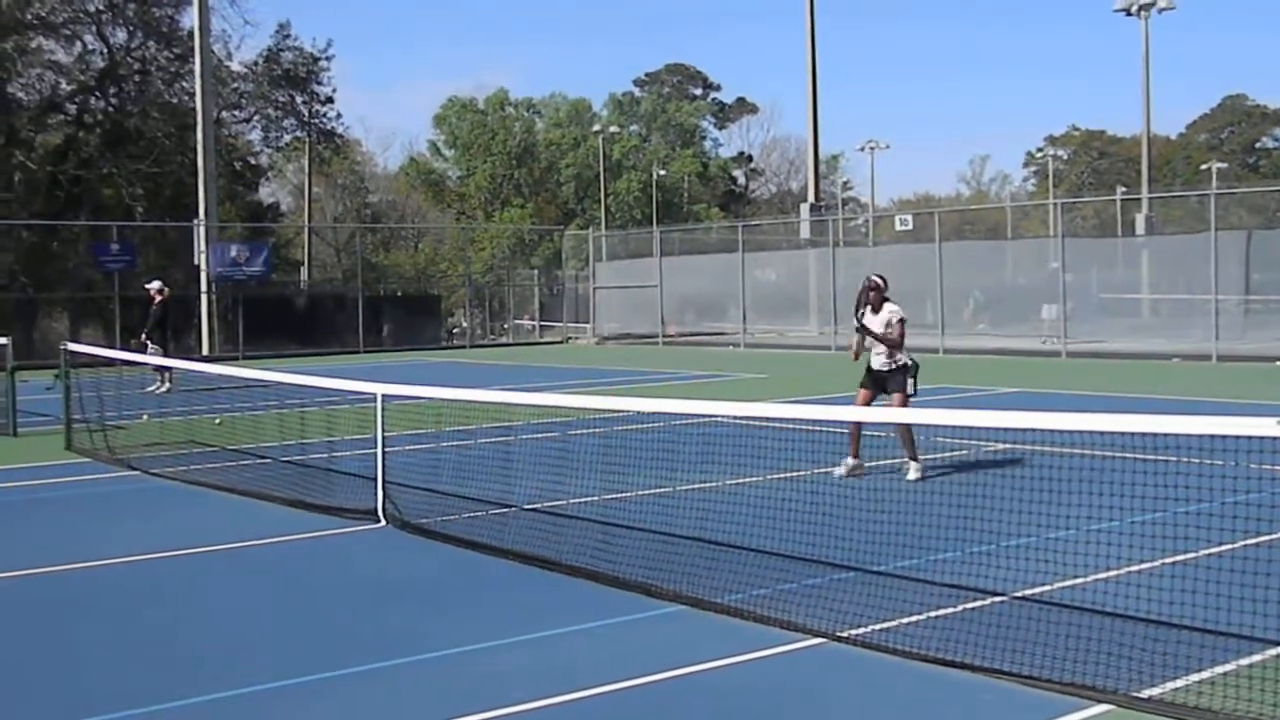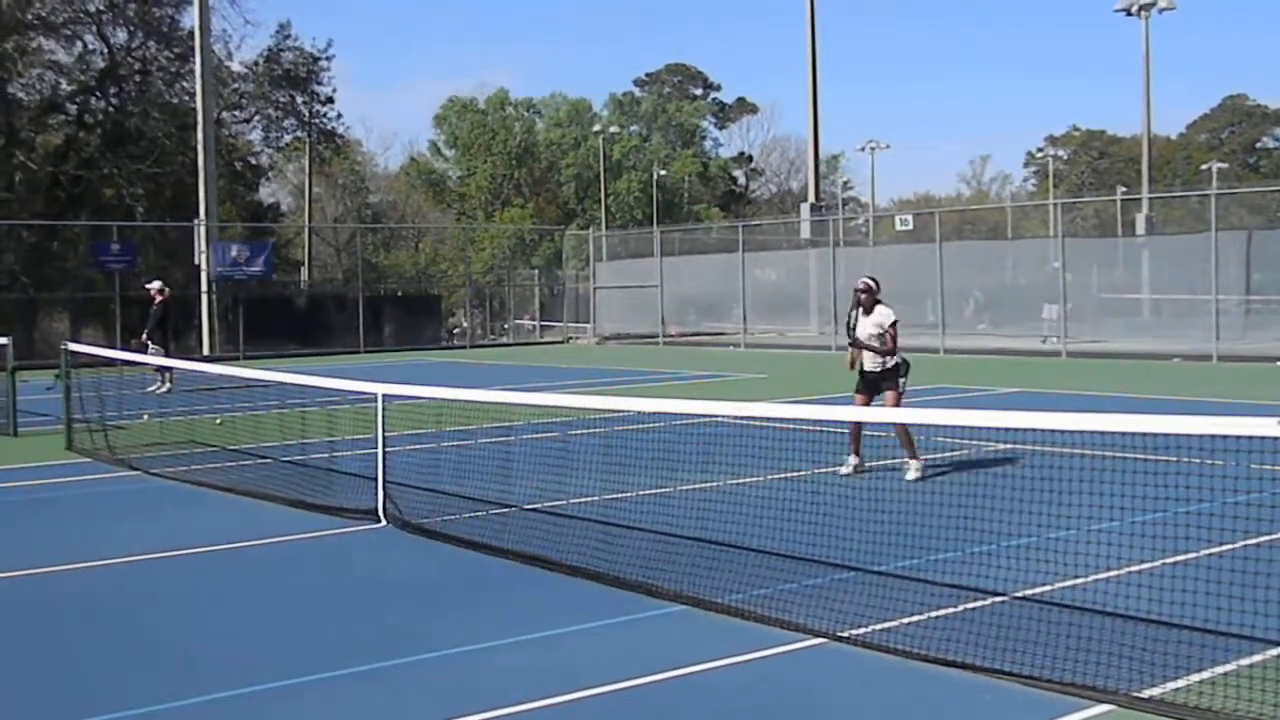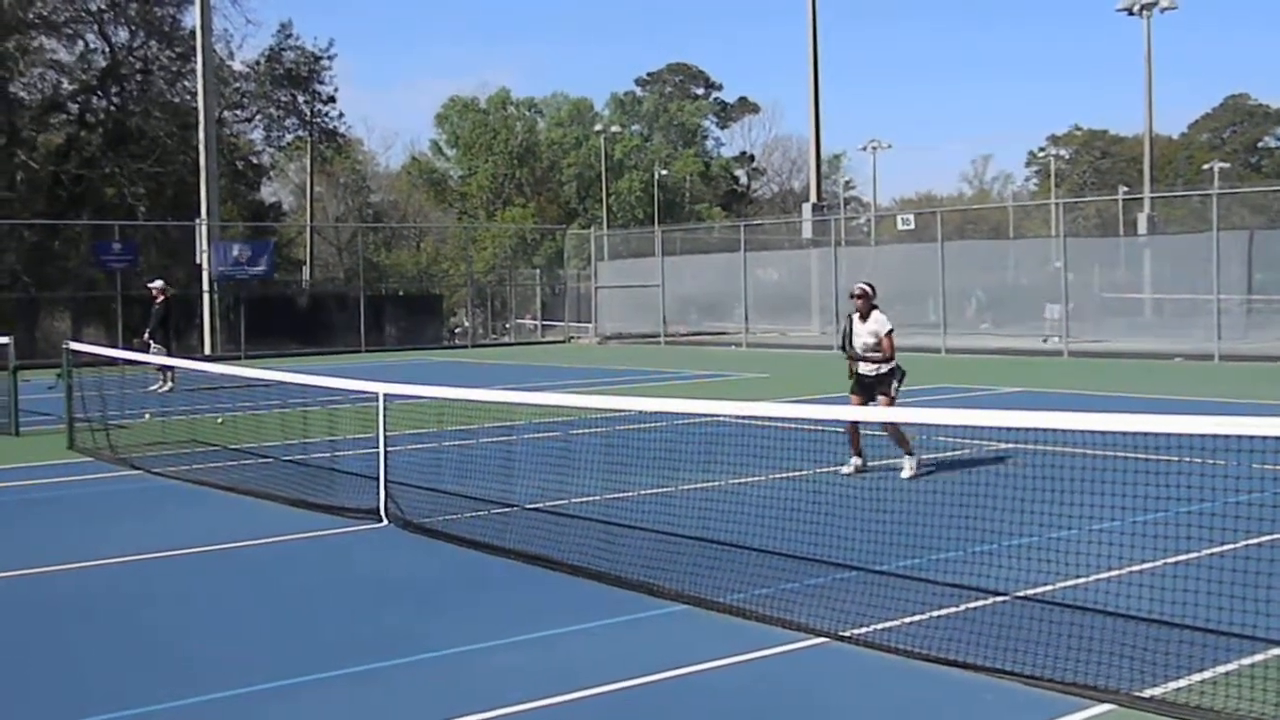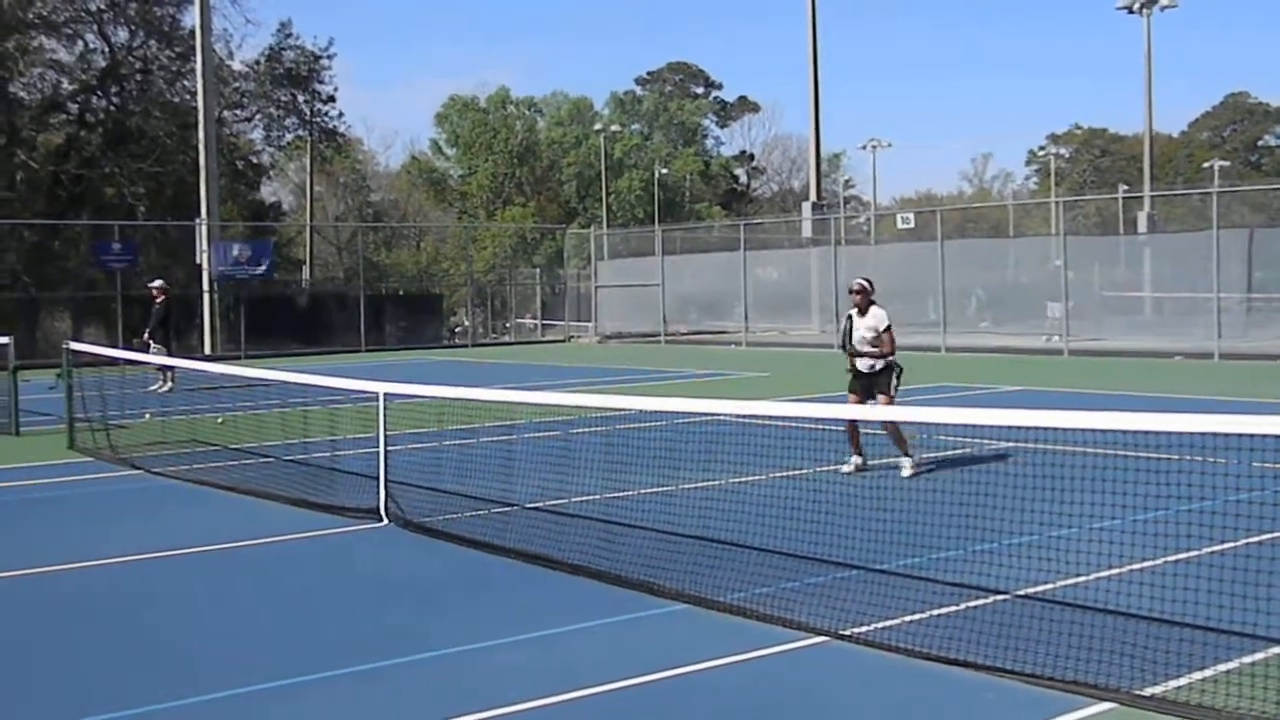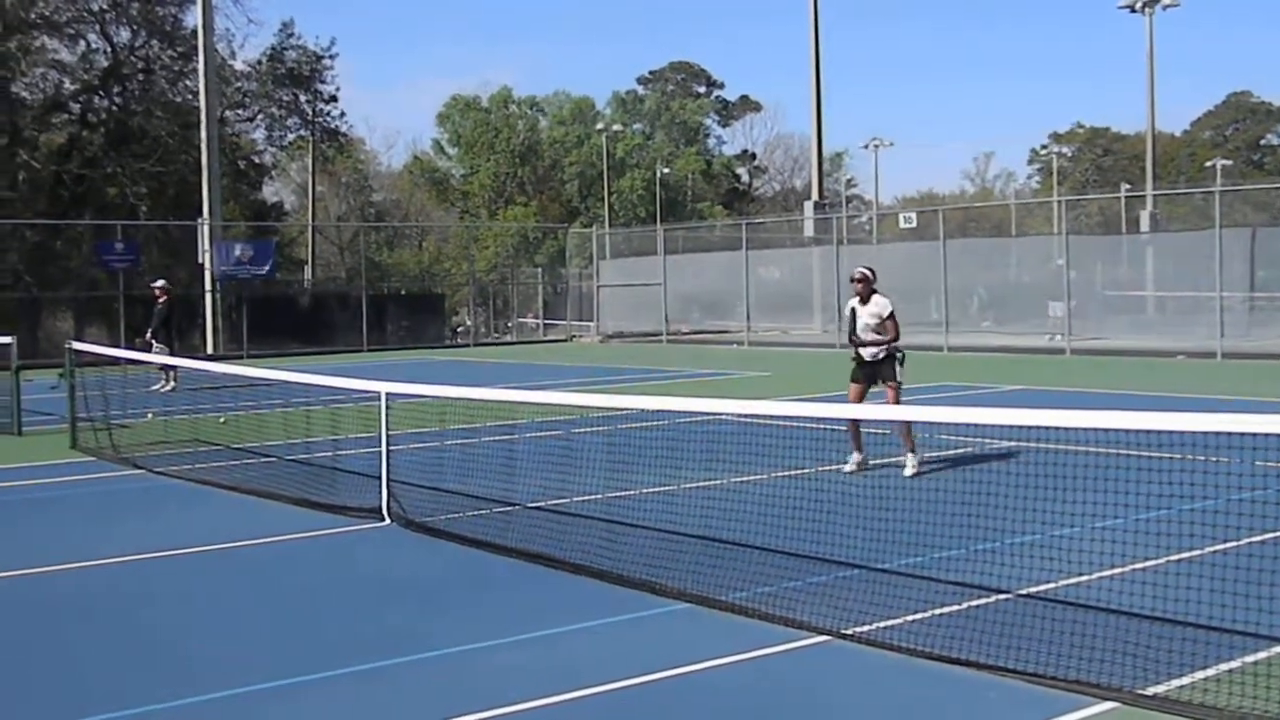
dt=0.1s
person 1, frame 1
left shoulder: (894, 311)
right shoulder: (862, 313)
left elbow: (898, 343)
right elbow: (858, 343)
left wrist: (872, 333)
right wrist: (855, 352)
left hip: (898, 369)
right hip: (875, 370)
left ankle: (914, 463)
right ankle: (853, 461)
person 1, frame 2
left shoulder: (886, 313)
right shoulder: (856, 315)
left elbow: (891, 348)
left wrist: (865, 346)
right wrist: (853, 356)
left hip: (891, 369)
right hip: (868, 371)
left ankle: (914, 462)
right ankle: (855, 458)
person 1, frame 3
left shoulder: (881, 321)
right shoulder: (852, 320)
left elbow: (889, 355)
left wrist: (863, 358)
right wrist: (852, 365)
left hip: (885, 375)
right hip: (864, 376)
left knee: (885, 420)
right knee: (851, 418)
left ankle: (909, 457)
right ankle: (857, 459)
person 1, frame 4
left shoulder: (879, 315)
right shoulder: (850, 316)
left elbow: (890, 350)
left wrist: (862, 354)
right wrist: (852, 359)
left hip: (883, 371)
right hip: (861, 372)
left knee: (885, 419)
right knee: (849, 417)
left ankle: (907, 458)
right ankle: (857, 457)
person 1, frame 5
left shoulder: (882, 303)
right shoulder: (852, 305)
left elbow: (895, 336)
left wrist: (868, 343)
right wrist: (855, 348)
left hip: (886, 359)
right hip: (864, 360)
left knee: (894, 407)
left ankle: (911, 455)
right ankle: (858, 455)
